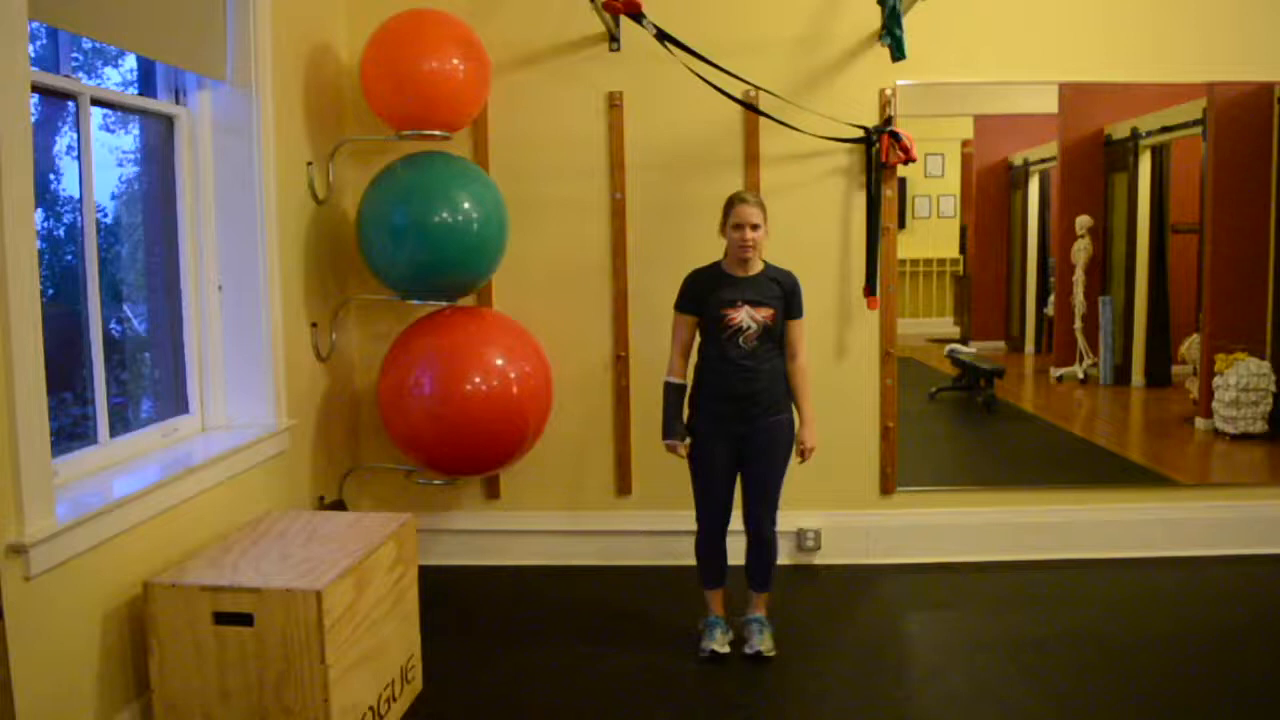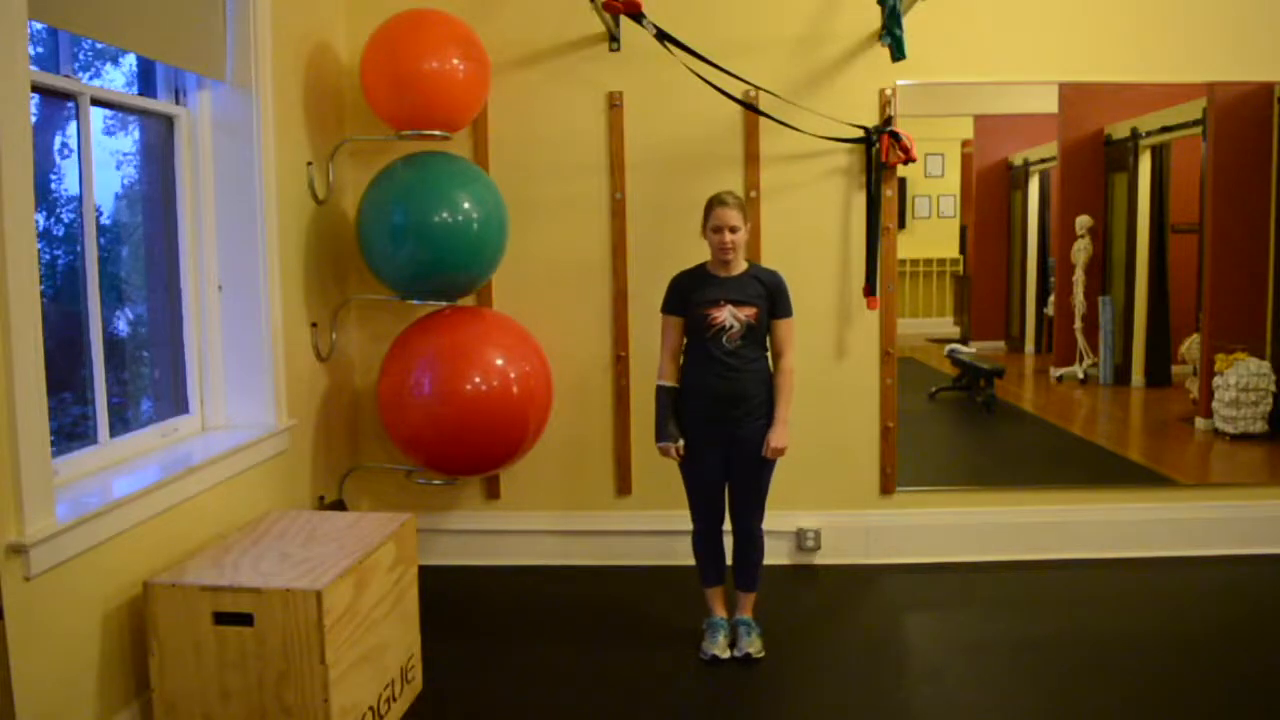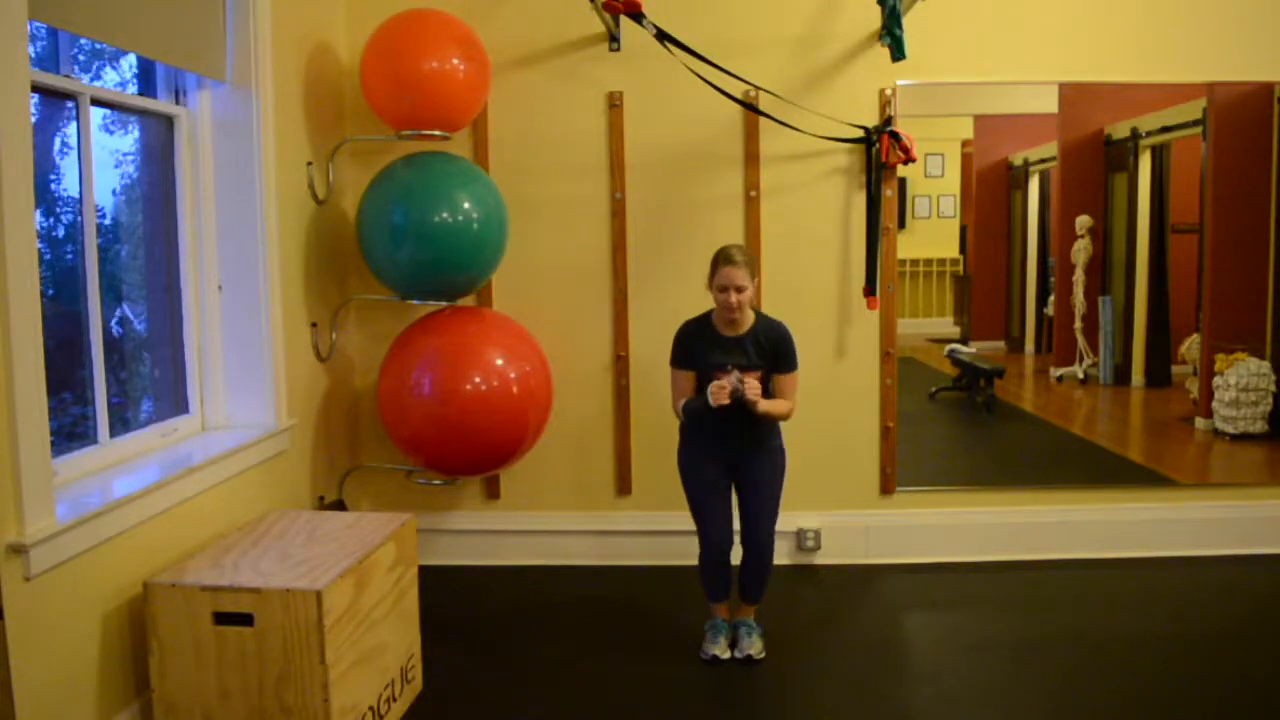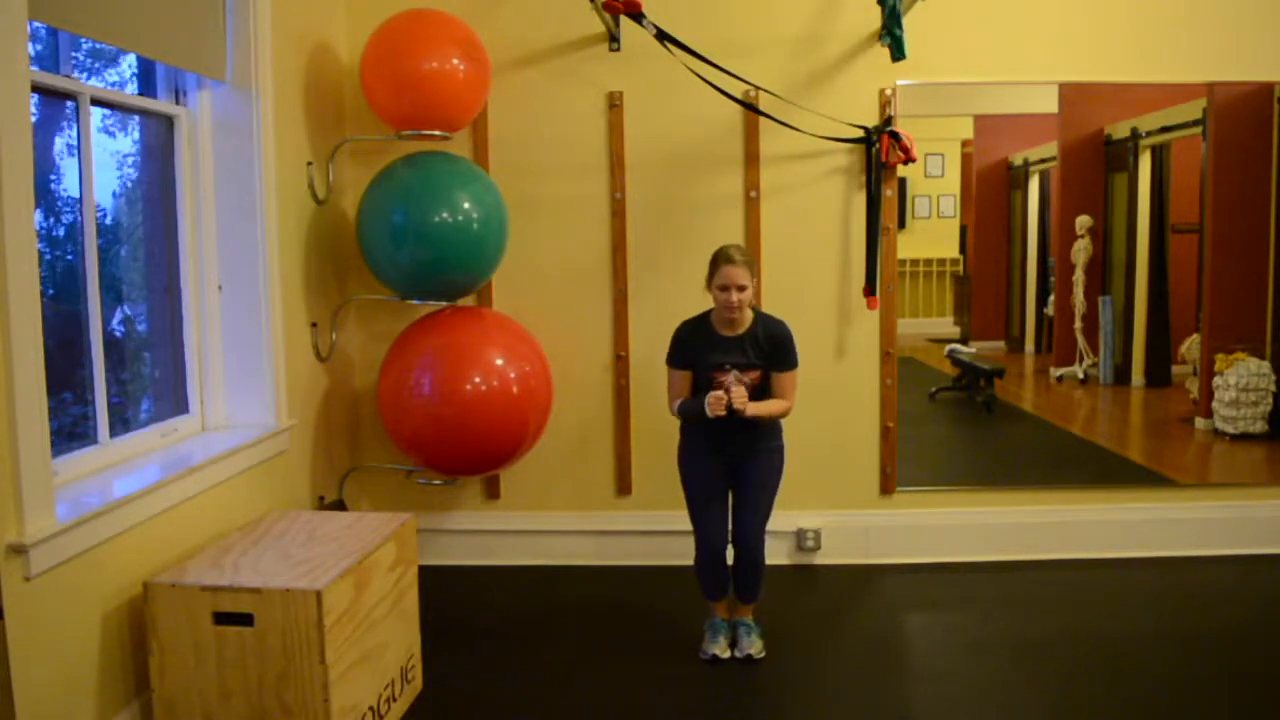
dt=0.7s
person 1, frame 1
left shoulder: (784, 284)
right shoulder: (700, 282)
left elbow: (795, 357)
right elbow: (679, 354)
left wrist: (806, 422)
right wrist: (672, 421)
left hip: (769, 420)
right hip: (712, 420)
left knee: (761, 521)
right knee: (712, 520)
left ankle: (758, 615)
right ankle: (714, 617)
person 1, frame 2
left shoulder: (769, 283)
right shoulder: (685, 285)
left elbow: (783, 358)
right elbow: (670, 359)
left wrist: (781, 423)
right wrist: (665, 424)
left hip: (753, 422)
right hip: (699, 423)
left knee: (748, 521)
right knee: (707, 521)
left ankle: (746, 617)
right ankle: (716, 617)
person 1, frame 3
left shoulder: (775, 335)
right shoulder: (691, 335)
left elbow: (787, 406)
right elbow: (681, 406)
left wrist: (759, 403)
right wrist: (705, 402)
left hip: (759, 446)
right hip: (703, 448)
left knee: (760, 540)
right knee: (715, 540)
left ankle: (747, 619)
right ankle: (718, 620)
person 1, frame 4
left shoulder: (775, 333)
right shoulder: (689, 335)
left elbow: (785, 402)
right elbow: (676, 403)
left wrist: (749, 407)
right wrist: (702, 407)
left hip: (760, 448)
right hip: (703, 449)
left knee: (749, 539)
right knee: (710, 540)
left ankle: (745, 619)
right ankle: (718, 619)
